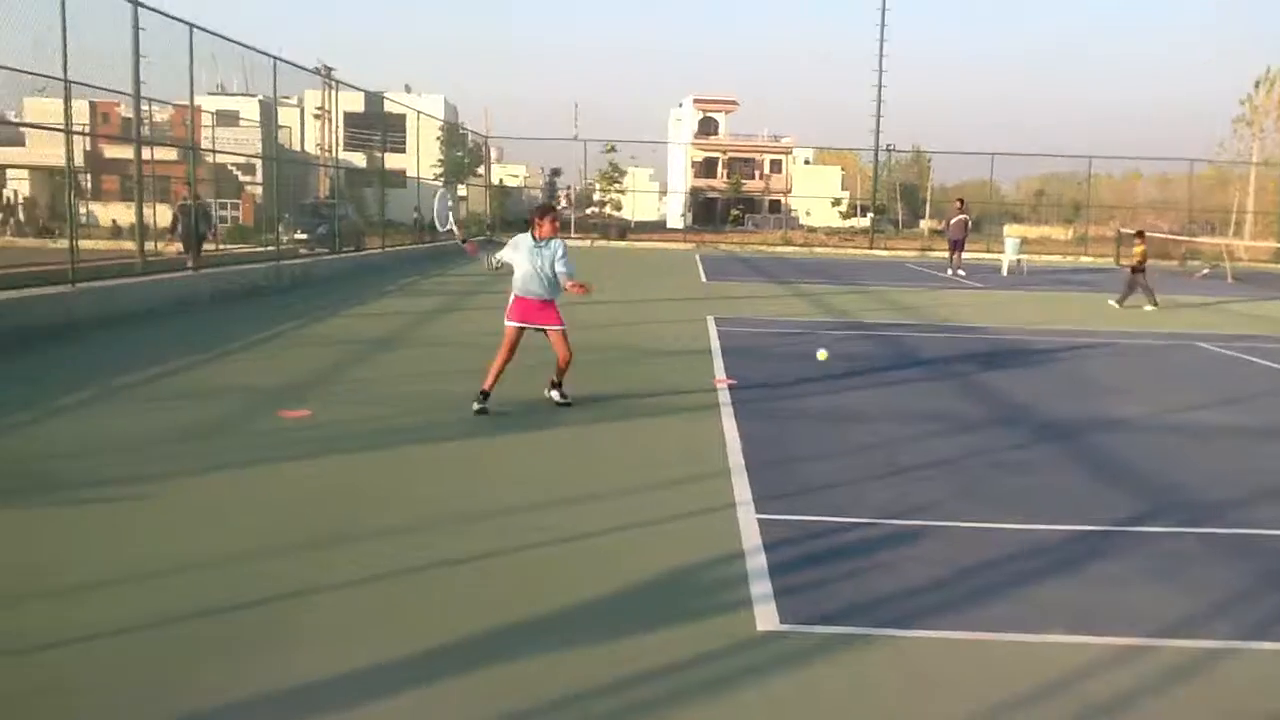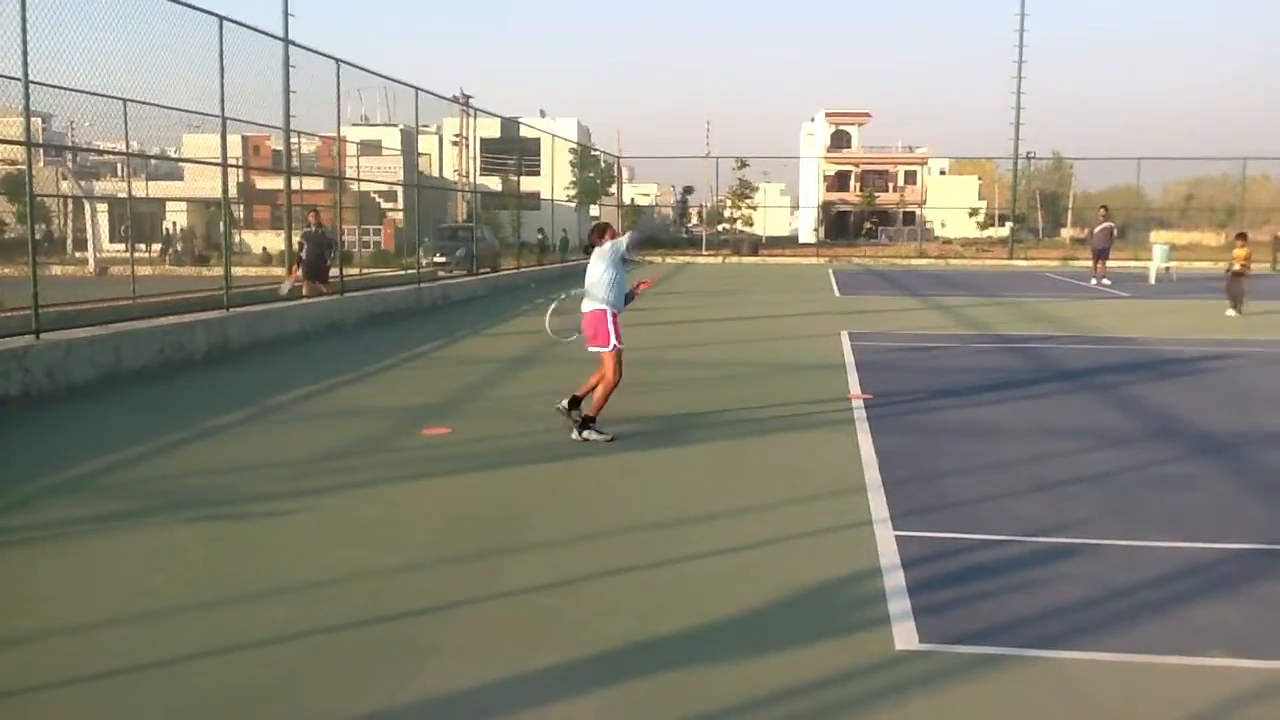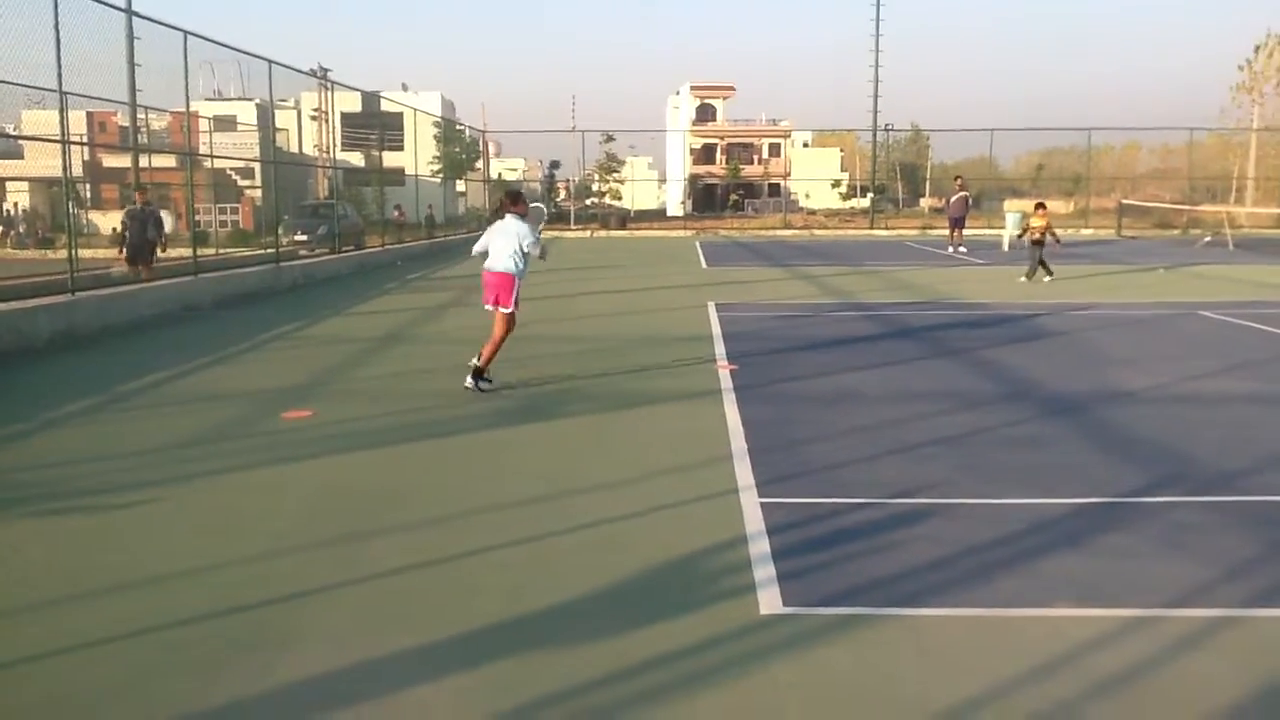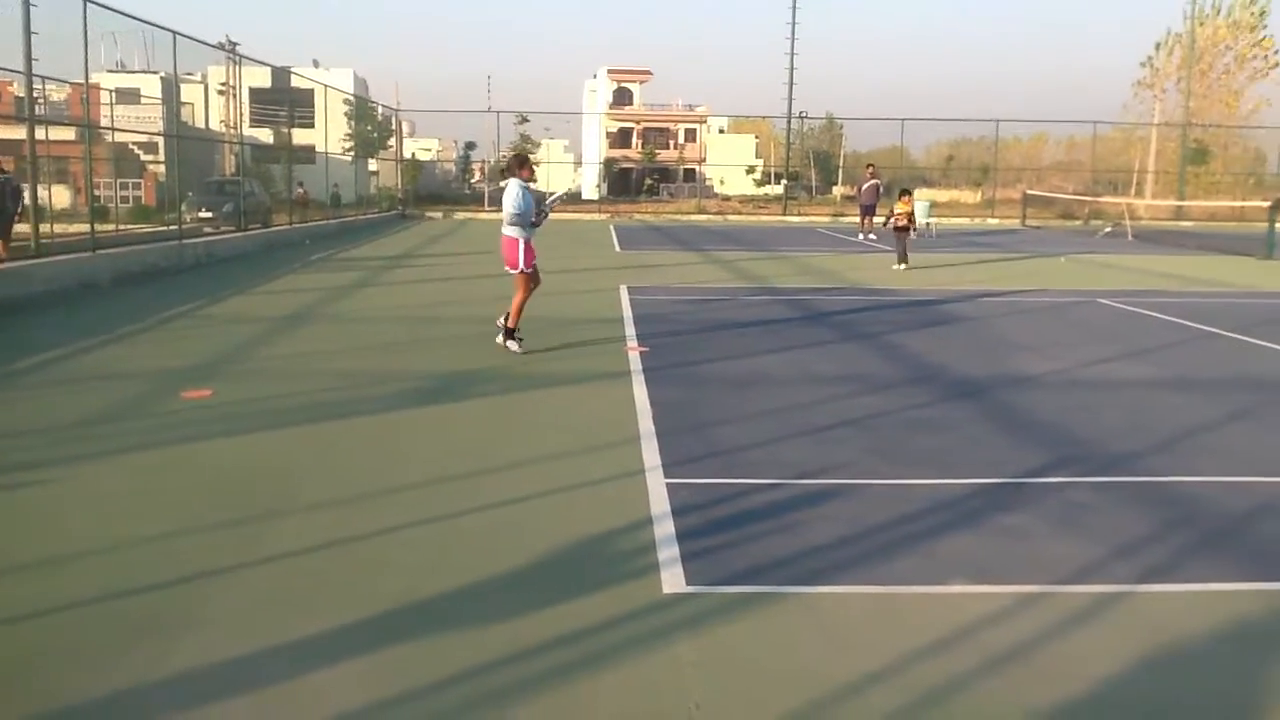
dt=0.7s
person 1, frame 1
left shoulder: (558, 246)
right shoulder: (518, 243)
left elbow: (563, 272)
right elbow: (496, 262)
left wrist: (570, 284)
left hip: (547, 305)
right hip: (521, 302)
left knee: (565, 356)
right knee: (508, 349)
left ankle: (555, 386)
right ankle: (483, 395)
person 1, frame 2
left shoulder: (601, 264)
right shoulder: (609, 249)
right elbow: (631, 237)
left wrist: (633, 291)
right wrist: (615, 239)
left hip: (594, 316)
right hip: (602, 317)
left knee: (608, 369)
right knee: (613, 376)
left ankle: (573, 402)
right ankle: (585, 426)
person 1, frame 3
left shoulder: (495, 226)
right shoulder: (523, 227)
left elbow: (477, 250)
right elbow: (539, 252)
right wrist: (543, 249)
left hip: (490, 274)
right hip: (508, 278)
left knee: (508, 324)
right knee: (500, 332)
left ankle: (480, 360)
right ankle: (476, 376)
person 1, frame 4
left shoulder: (520, 188)
right shoulder: (514, 189)
right elbow: (510, 218)
left wrist: (537, 214)
right wrist: (532, 221)
left hip: (519, 241)
right hip: (516, 242)
left knee: (534, 282)
right knee: (523, 290)
left ankle: (508, 319)
right ankle: (507, 334)
